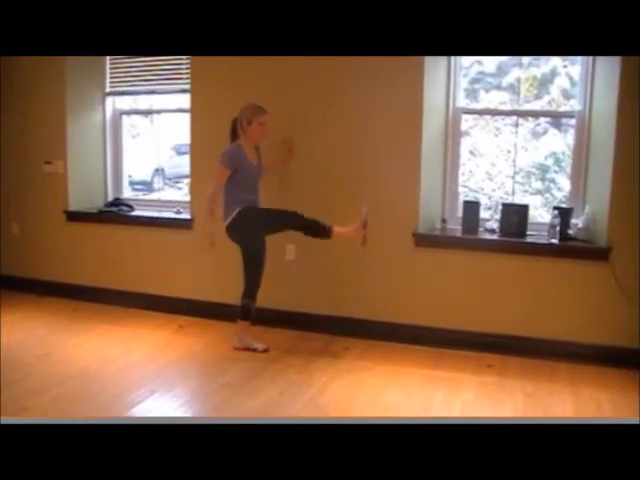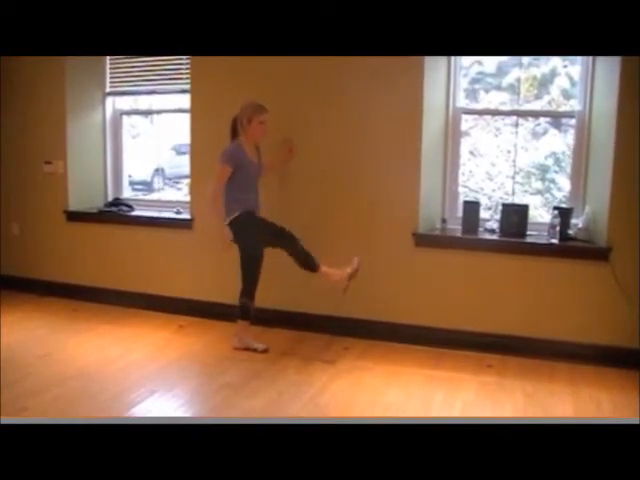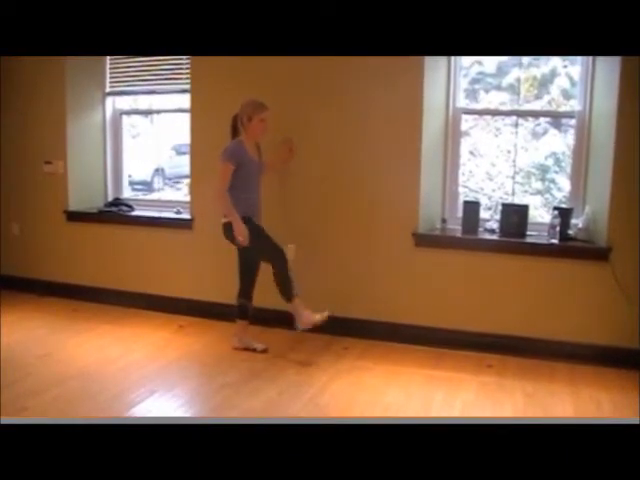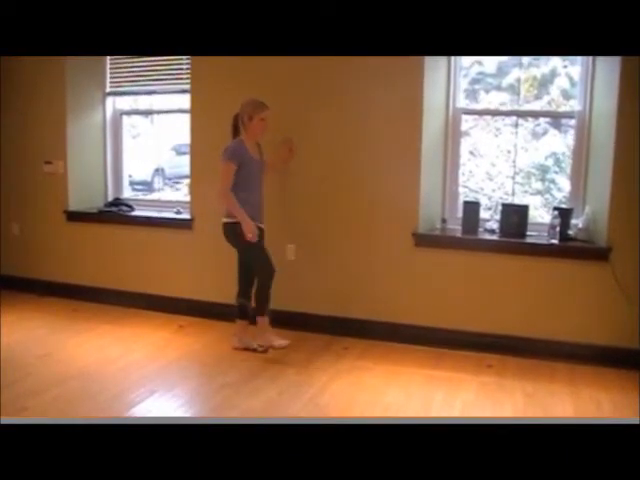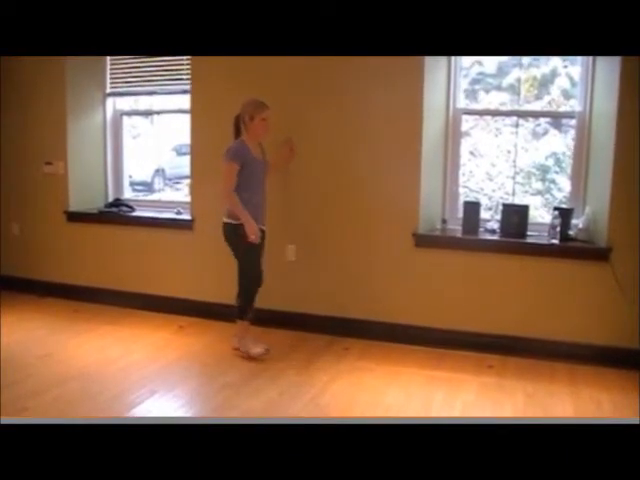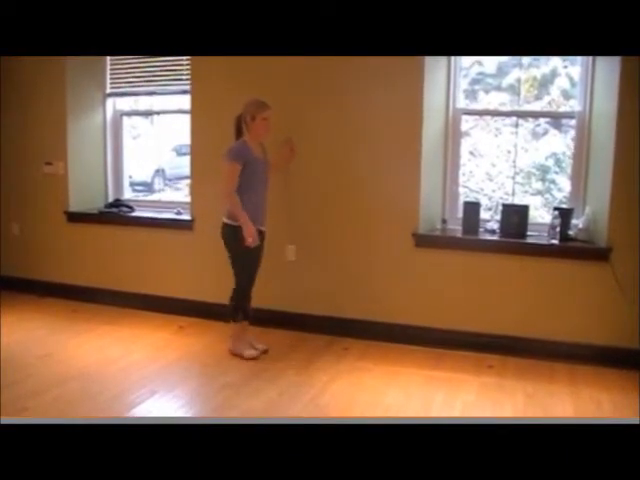
dt=0.1s
person 1, frame 1
left shoulder: (256, 151)
right shoulder: (231, 154)
right elbow: (216, 191)
left wrist: (282, 158)
right wrist: (211, 226)
left hip: (253, 223)
right hip: (240, 220)
left knee: (253, 281)
right knee: (293, 219)
left ankle: (242, 336)
right ankle: (348, 231)
person 1, frame 2
left shoulder: (256, 151)
right shoulder: (232, 152)
right elbow: (217, 191)
left wrist: (282, 157)
right wrist: (223, 225)
left hip: (251, 222)
right hip: (238, 219)
left knee: (251, 281)
right knee: (287, 239)
left ankle: (242, 336)
right ankle: (332, 274)
person 1, frame 3
left shoulder: (256, 149)
right shoulder: (233, 150)
right elbow: (221, 190)
left wrist: (281, 158)
right wrist: (236, 223)
left hip: (249, 220)
right hip: (237, 222)
left knee: (249, 280)
right knee: (277, 257)
left ankle: (241, 336)
right ankle: (299, 312)
person 1, frame 4
left shoulder: (257, 148)
right shoulder: (234, 149)
right elbow: (224, 191)
left wrist: (280, 158)
right wrist: (244, 220)
left hip: (253, 223)
right hip: (237, 224)
left knee: (248, 276)
right knee: (265, 269)
left ankle: (241, 335)
right ankle: (264, 331)
person 1, frame 5
left shoulder: (259, 149)
right shoulder: (237, 150)
right elbow: (228, 192)
left wrist: (282, 158)
right wrist: (247, 221)
left hip: (255, 225)
right hip: (238, 226)
left knee: (248, 278)
right knee: (253, 277)
left ankle: (242, 335)
right ankle: (245, 337)
person 1, frame 6
left shoulder: (260, 149)
right shoulder: (238, 150)
right elbow: (229, 192)
left wrist: (283, 158)
right wrist: (246, 225)
left hip: (256, 227)
right hip: (237, 227)
left knee: (248, 282)
right knee: (242, 281)
left ankle: (245, 335)
right ankle: (236, 341)
